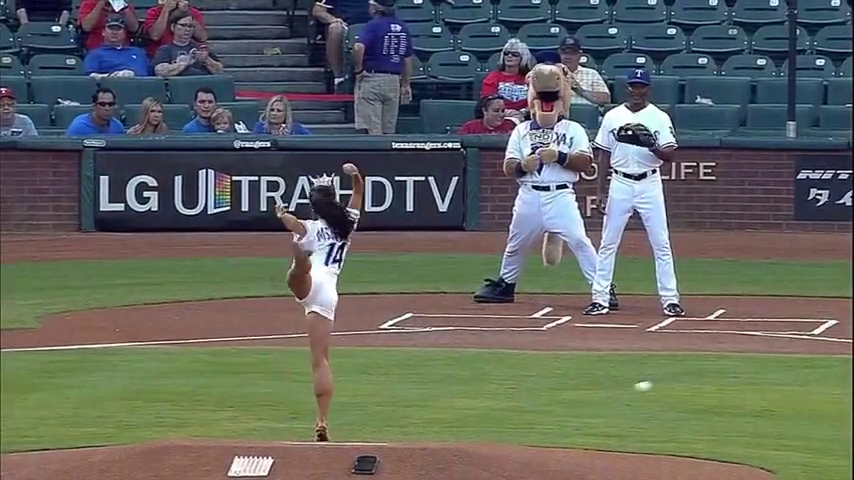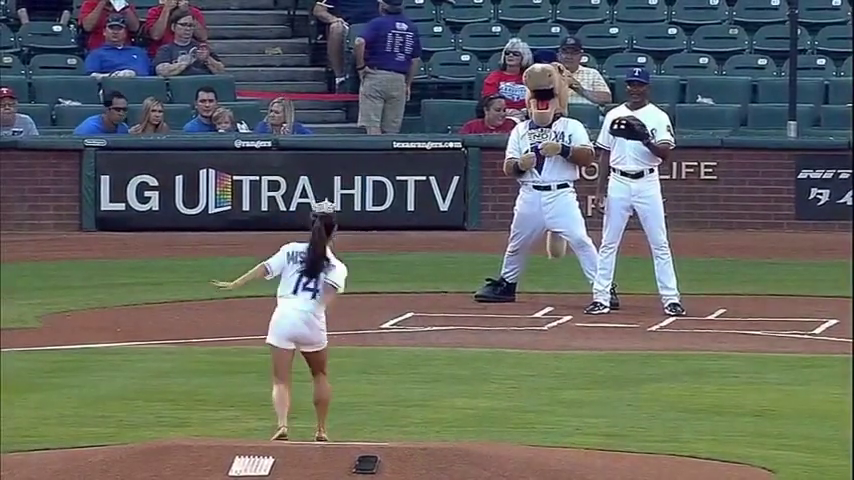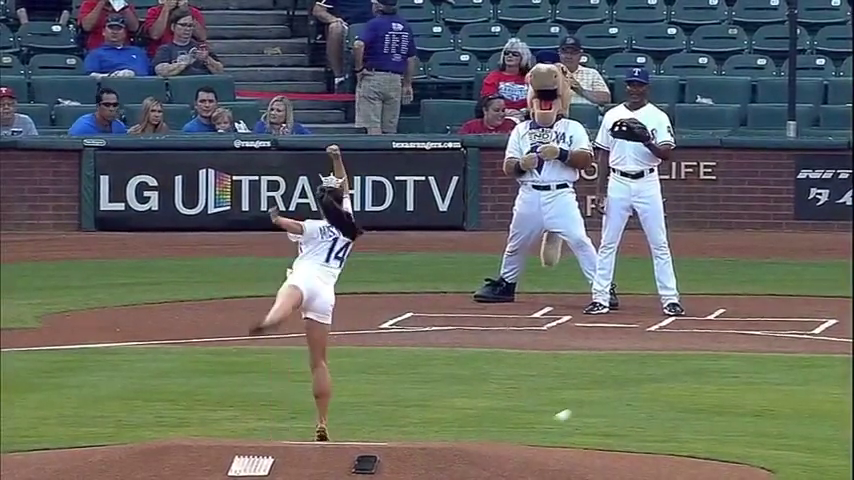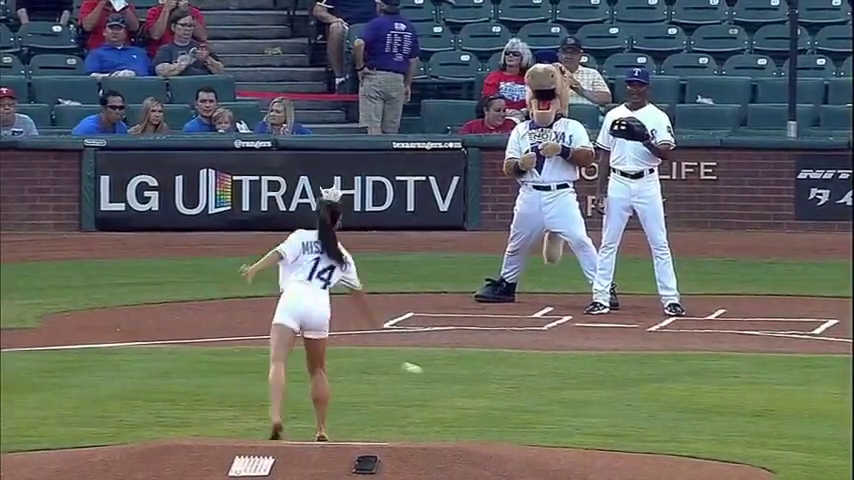
dt=0.5s
person 1, frame 1
left shoulder: (310, 229)
right shoulder: (346, 224)
left elbow: (296, 224)
right elbow: (358, 194)
left wrist: (284, 215)
right wrist: (355, 174)
left hip: (308, 283)
right hip: (328, 294)
right knee: (320, 361)
right ankle: (322, 423)
person 1, frame 2
left shoulder: (291, 250)
right shoulder: (335, 265)
left elbow: (263, 269)
right elbow: (333, 291)
left wrist: (235, 284)
right wrist: (320, 309)
left hip: (283, 319)
right hip: (312, 324)
left knee: (281, 383)
right knee: (320, 376)
left ankle: (282, 426)
right ankle: (321, 431)
person 1, frame 3
left shoulder: (315, 227)
right shoulder: (348, 225)
left elbow: (294, 226)
right elbow: (344, 186)
left wrist: (278, 219)
right wrist: (337, 158)
left hip: (302, 280)
right hip: (325, 294)
left knee: (284, 306)
right knee: (318, 362)
left ankle: (268, 321)
right ankle: (322, 425)
person 1, frame 4
left shoulder: (300, 237)
right shoulder: (342, 255)
left elbow: (278, 254)
right elbow: (356, 290)
left wrist: (252, 270)
right wrist: (369, 314)
left hip: (292, 303)
right hip: (318, 311)
left knee: (277, 361)
right knee: (318, 372)
left ankle: (275, 417)
right ankle: (321, 431)
person 2, frame 1
left shoulder: (660, 117)
right shoulder: (612, 116)
left elbow: (670, 156)
right elbow: (604, 156)
left wrist: (653, 147)
right wrist: (600, 190)
left hip: (649, 185)
right hip: (620, 185)
left knee: (661, 244)
right knee: (608, 244)
left ankle: (670, 299)
right ankle: (600, 299)
person 2, frame 2
left shoulder: (659, 117)
right shoulder: (613, 115)
left elbow: (666, 152)
right elbow: (605, 154)
left wrist: (646, 141)
right wrist: (600, 189)
left hip: (647, 184)
right hip: (618, 184)
left knee: (659, 243)
right knee: (608, 243)
left ankle: (670, 298)
right ankle: (600, 298)
person 2, frame 3
left shoulder: (658, 117)
right shoulder: (612, 115)
left elbow: (667, 154)
right elbow: (604, 154)
left wrist: (648, 143)
right wrist: (600, 189)
left hip: (647, 184)
right hip: (618, 184)
left knee: (659, 244)
right knee: (608, 243)
left ankle: (670, 299)
right ankle: (600, 298)
person 2, frame 4
left shoulder: (659, 117)
right shoulder: (612, 115)
left elbow: (666, 153)
right elbow: (605, 154)
left wrist: (647, 142)
right wrist: (600, 189)
left hip: (647, 184)
right hip: (618, 184)
left knee: (659, 243)
right knee: (608, 243)
left ankle: (670, 299)
right ankle: (600, 298)
person 3, frame 1
left shoulder: (573, 128)
right shoulder: (521, 130)
left elbow: (586, 162)
right elbow: (508, 168)
left wrist: (559, 156)
right wrist: (522, 165)
left hip: (560, 196)
right hip: (528, 196)
left knee: (578, 241)
right knee: (516, 244)
right ankle: (504, 285)
person 3, frame 2
left shoulder: (572, 126)
right shoulder: (520, 129)
left elbow: (587, 157)
right elbow: (508, 167)
left wrist: (562, 149)
right wrist: (519, 165)
left hip: (561, 196)
right hip: (529, 196)
left knee: (580, 240)
right knee: (517, 243)
right ankle: (505, 285)
person 3, frame 3
left shoulder: (572, 127)
right shoulder: (521, 129)
left elbow: (586, 160)
right elbow: (508, 167)
left wrist: (560, 153)
right wrist: (521, 165)
left hip: (560, 195)
right hip: (529, 196)
left knee: (579, 240)
right knee: (517, 243)
left ankle: (604, 289)
right ankle: (504, 285)
person 3, frame 4
left shoulder: (572, 127)
right shoulder: (521, 130)
left elbow: (588, 158)
right elbow: (508, 167)
left wrist: (562, 150)
right wrist: (520, 165)
left hip: (560, 195)
right hip: (529, 196)
left knee: (579, 240)
right knee: (517, 244)
left ankle: (604, 289)
right ankle: (504, 286)
person 4, frame 1
left shoulder: (374, 25)
right shoulder: (403, 27)
left elbow: (358, 47)
right elbow: (408, 59)
left wrist: (358, 70)
right wrist: (405, 84)
left hip: (372, 79)
right hip: (393, 81)
left knee: (374, 128)
right knee: (388, 131)
person 4, frame 2
left shoulder: (378, 23)
right shoulder: (411, 27)
left elbow: (359, 42)
right elbow: (416, 59)
left wrist: (360, 66)
right wrist: (408, 84)
left hip: (376, 76)
right hip: (399, 80)
left knee: (372, 126)
right knee: (392, 129)
person 4, frame 3
left shoulder: (375, 24)
right shoulder: (405, 26)
left elbow: (358, 45)
right elbow: (411, 58)
left wrist: (359, 68)
right wrist: (407, 84)
left hip: (373, 78)
right hip: (395, 80)
left knee: (373, 127)
right knee: (389, 130)
person 4, frame 4
left shoulder: (377, 23)
right shoulder: (409, 27)
left elbow: (358, 43)
right elbow: (414, 59)
left wrist: (360, 67)
right wrist: (407, 84)
left hip: (375, 77)
right hip: (397, 80)
left knee: (373, 126)
right knee: (391, 130)
